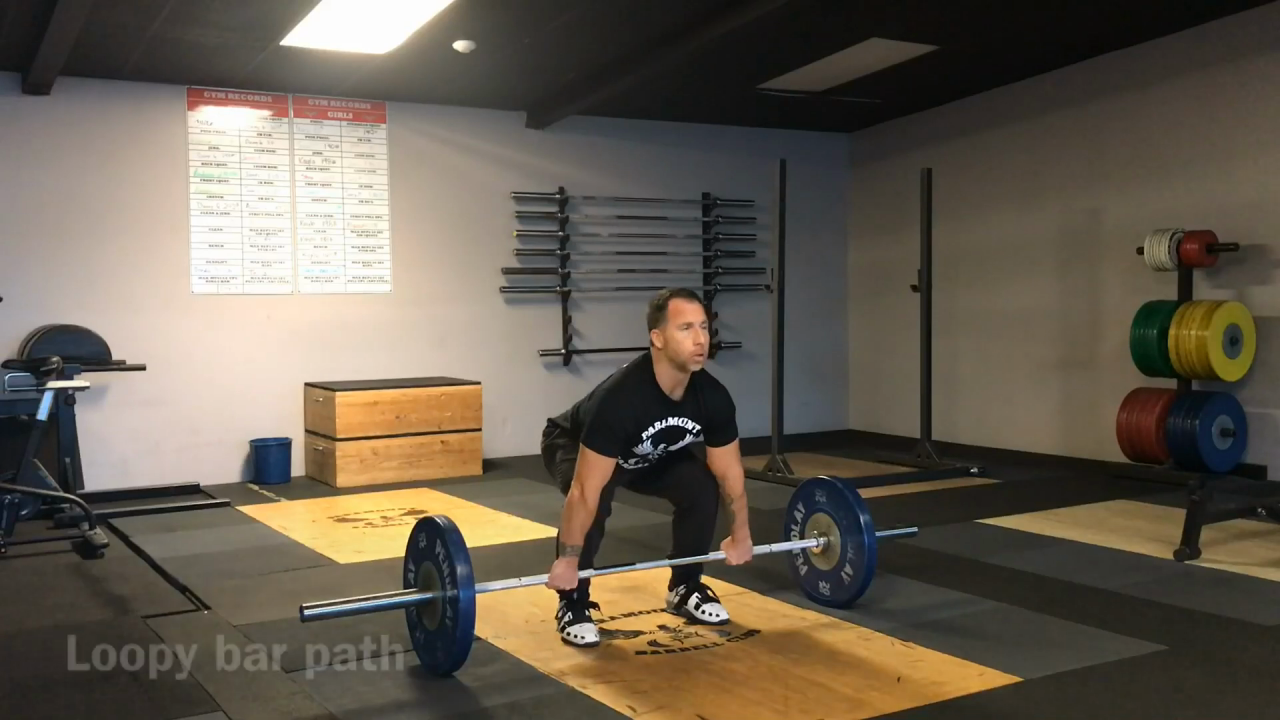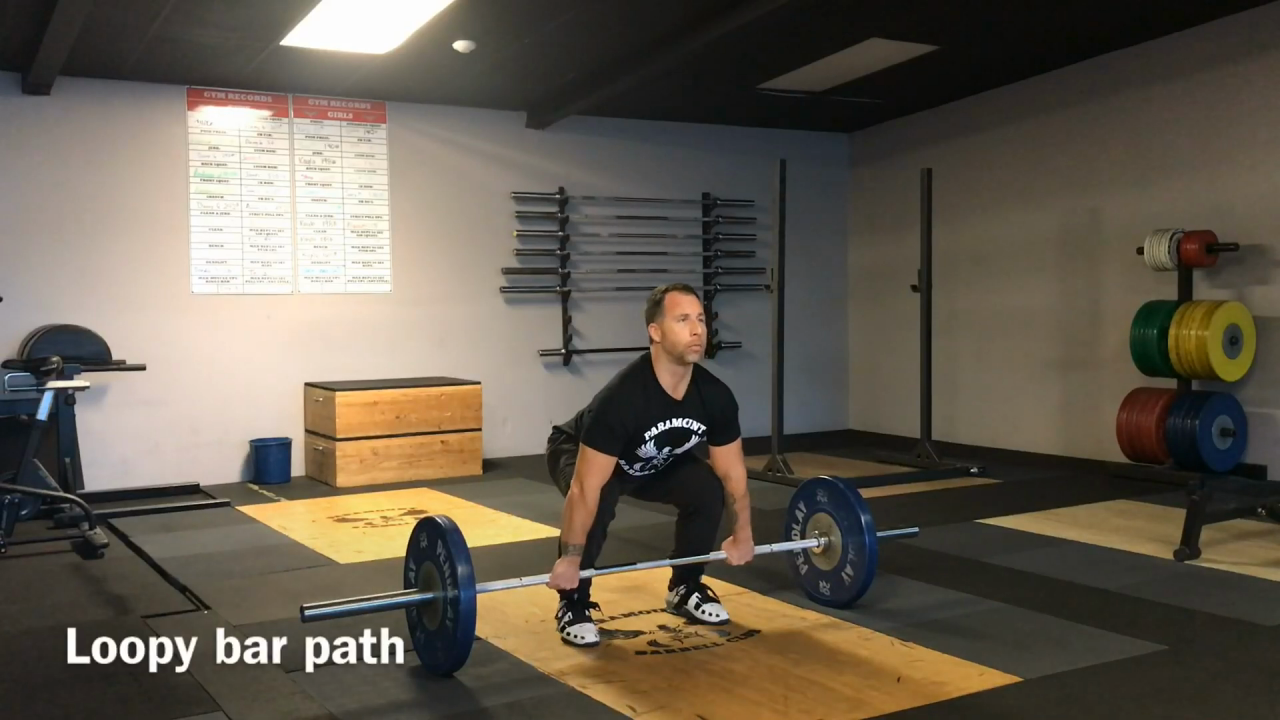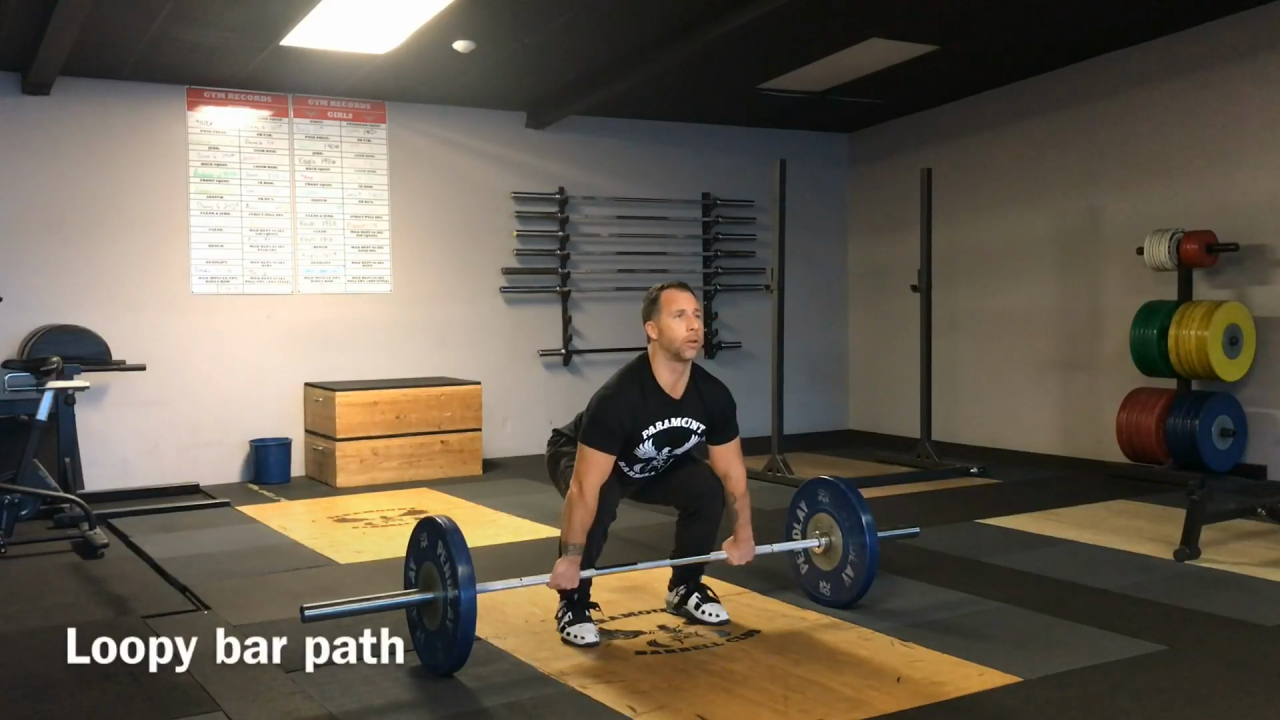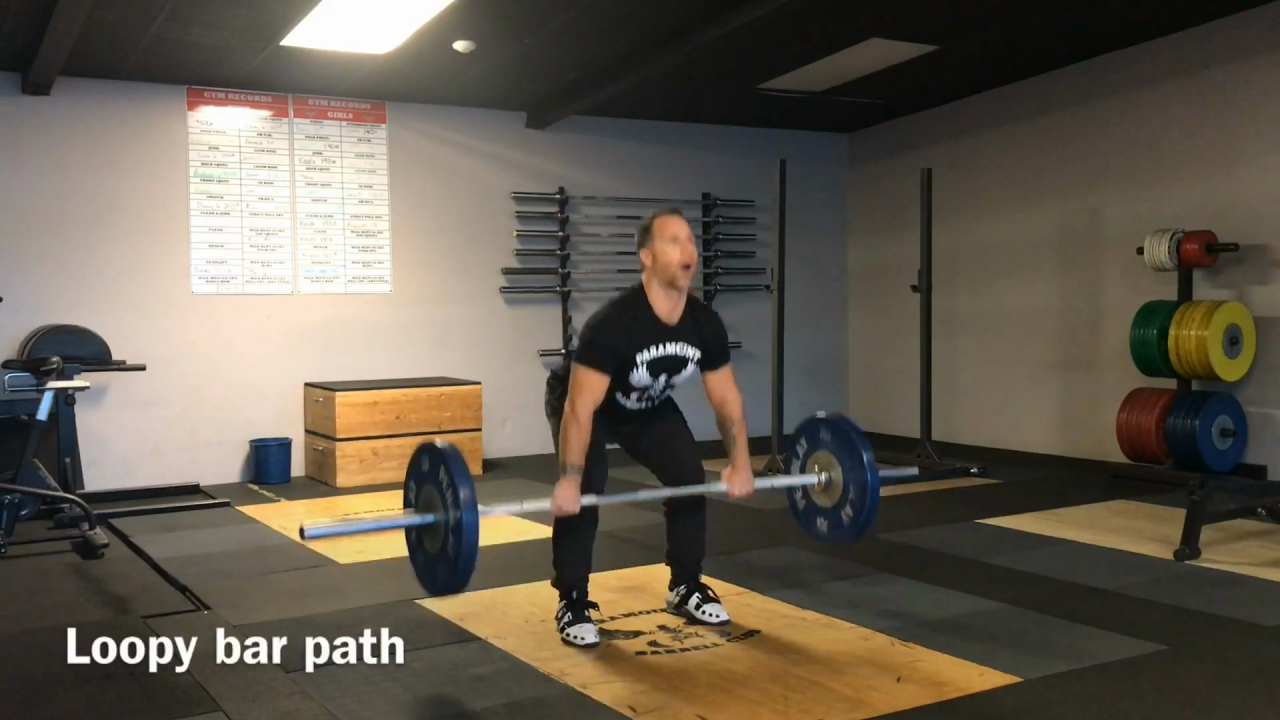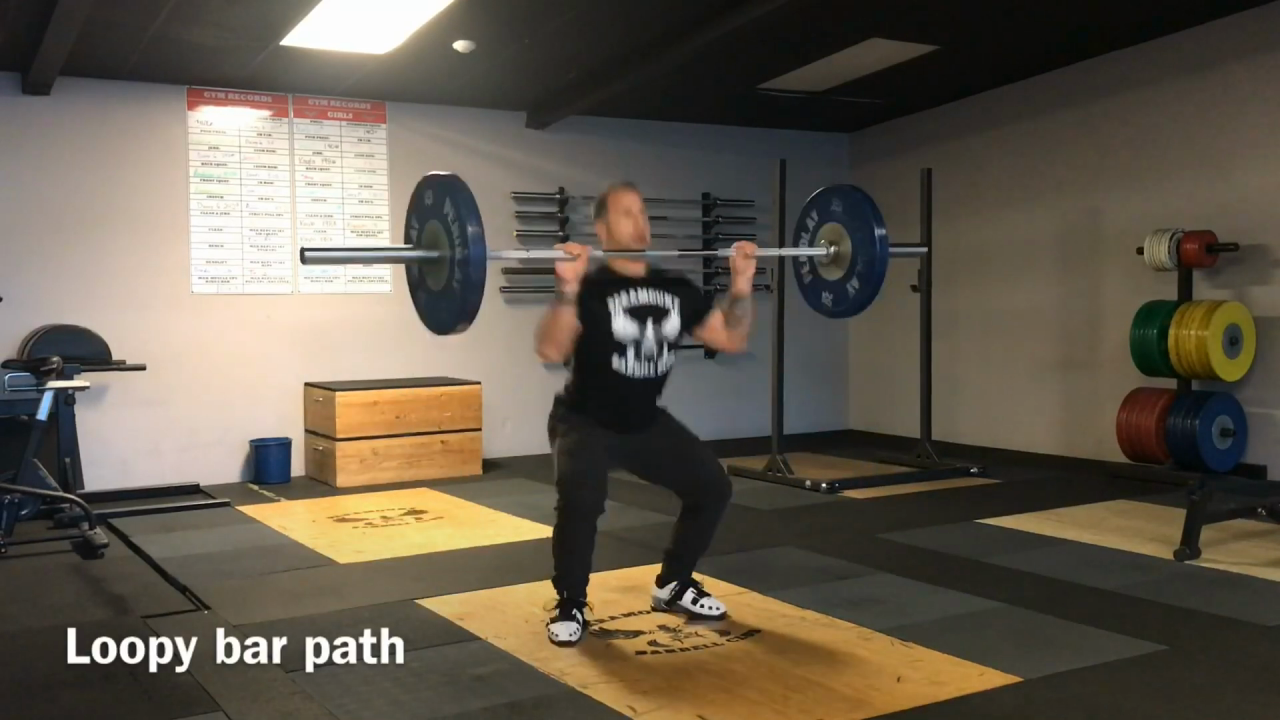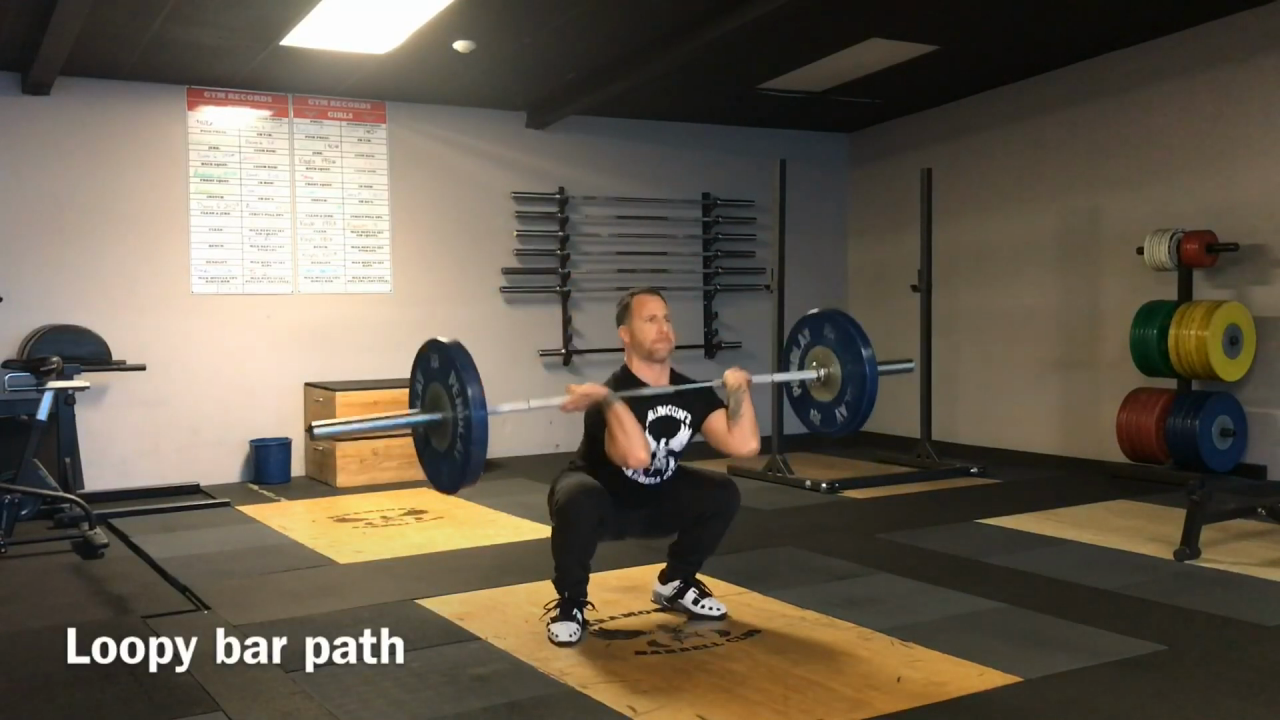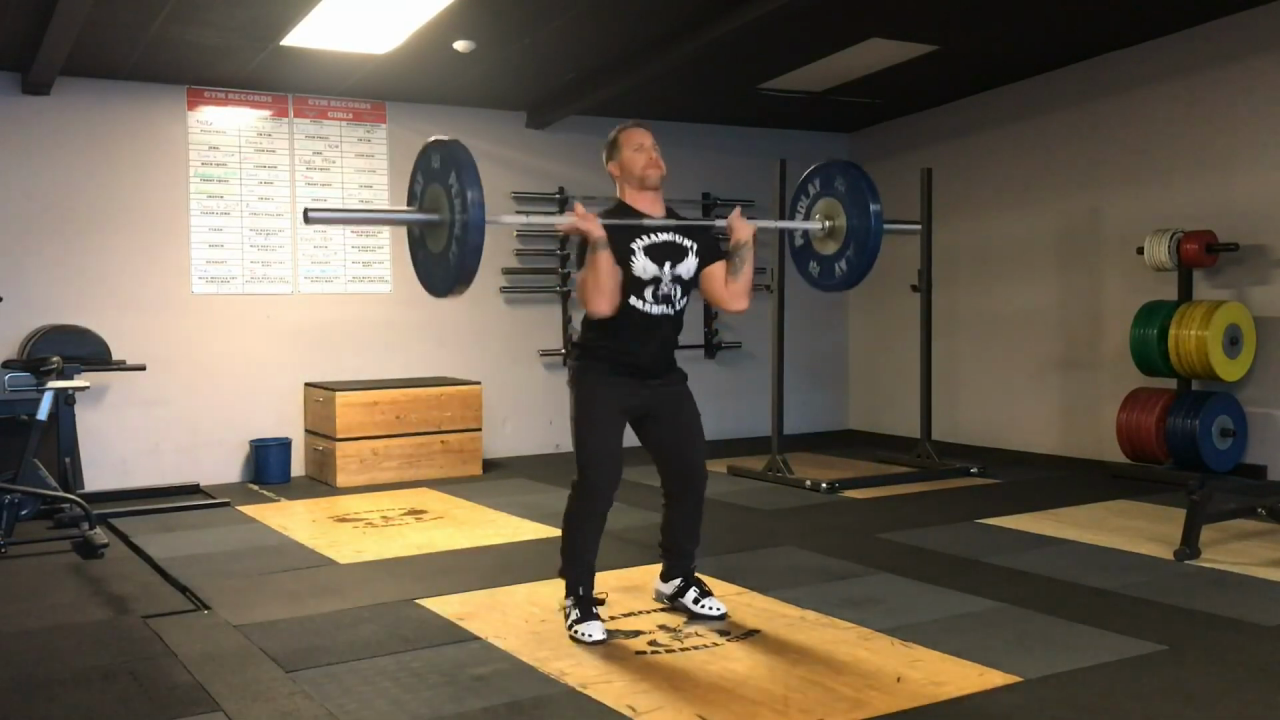
dt=0.7s
person 1, frame 1
left shoulder: (713, 396)
right shoulder: (621, 397)
left elbow: (730, 474)
right elbow: (585, 491)
left wrist: (740, 537)
right wrist: (567, 560)
right hip: (572, 443)
left knee: (701, 487)
right knee: (595, 503)
left ankle: (685, 588)
right ankle: (573, 604)
person 1, frame 2
left shoulder: (715, 395)
right shoulder: (622, 398)
left elbow: (732, 473)
right elbow: (586, 489)
left wrist: (742, 536)
right wrist: (569, 560)
left hip: (653, 461)
right hip: (577, 453)
left knee: (708, 490)
right knee: (598, 504)
left ankle: (685, 589)
right ankle: (573, 605)
person 1, frame 3
left shoulder: (713, 395)
right shoulder: (619, 398)
left elbow: (731, 471)
right elbow: (585, 488)
left wrist: (743, 535)
right wrist: (570, 559)
left hip: (654, 464)
right hip: (576, 456)
left knee: (707, 490)
right knee: (598, 505)
left ankle: (685, 589)
right ankle: (573, 604)
person 1, frame 4
left shoulder: (705, 323)
right shoulder: (614, 321)
left elbow: (727, 397)
right elbow: (580, 408)
left wrist: (740, 463)
right wrist: (568, 483)
left hip: (650, 409)
right hip: (591, 409)
left knee: (688, 478)
right knee: (585, 496)
left ankle: (686, 589)
right ankle: (572, 604)
person 1, frame 5
left shoulder: (675, 289)
right shoulder: (592, 285)
left elbow: (730, 339)
right elbow: (551, 352)
left wrist: (740, 283)
right wrist: (568, 289)
left hip: (646, 422)
right hip: (587, 421)
left knee: (712, 485)
right knee: (581, 496)
left ankle: (674, 583)
right ankle: (569, 604)
person 1, frame 6
left shoulder: (691, 394)
right shoulder: (613, 398)
left elbow: (745, 444)
right elbow: (636, 456)
left wrist: (737, 389)
right wrist: (606, 399)
left hip: (653, 499)
right hip: (594, 492)
left knee: (722, 496)
right knee: (580, 506)
left ankle: (675, 583)
right ankle: (569, 603)
person 1, frame 7
left shoulder: (693, 233)
right shoulder: (607, 229)
left elbow: (735, 299)
right elbow: (600, 304)
left wrist: (742, 239)
right wrist: (596, 237)
left hip: (662, 376)
right hip: (602, 375)
left knee: (689, 474)
right knee: (597, 480)
left ankle: (676, 579)
right ankle: (580, 598)
